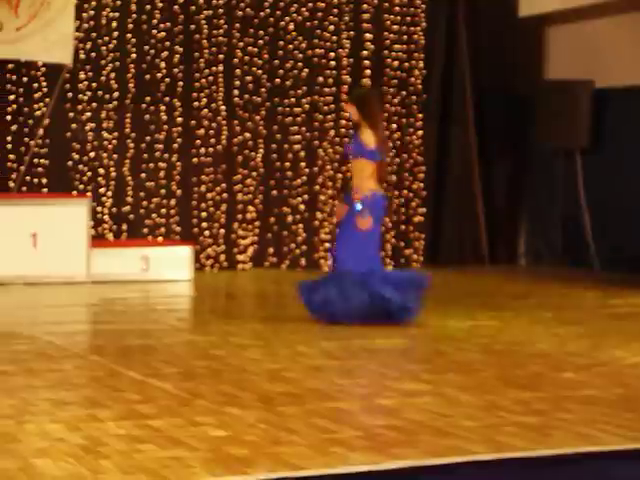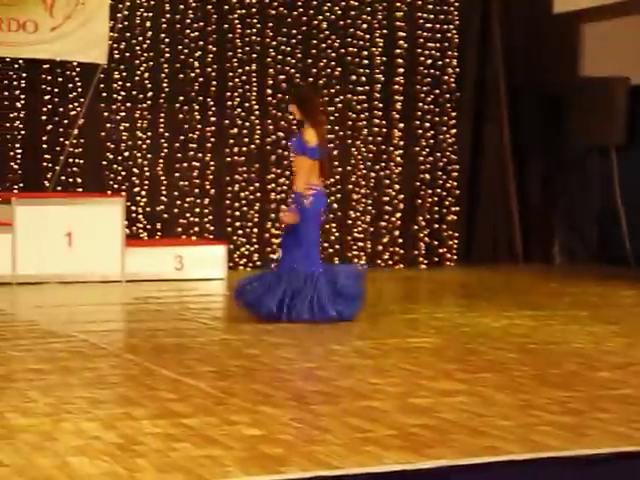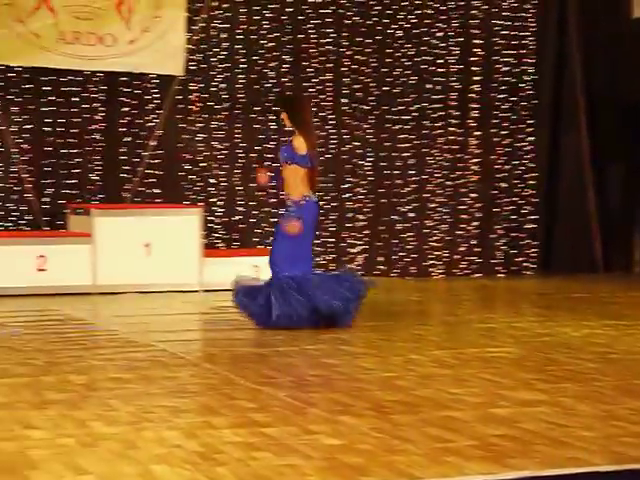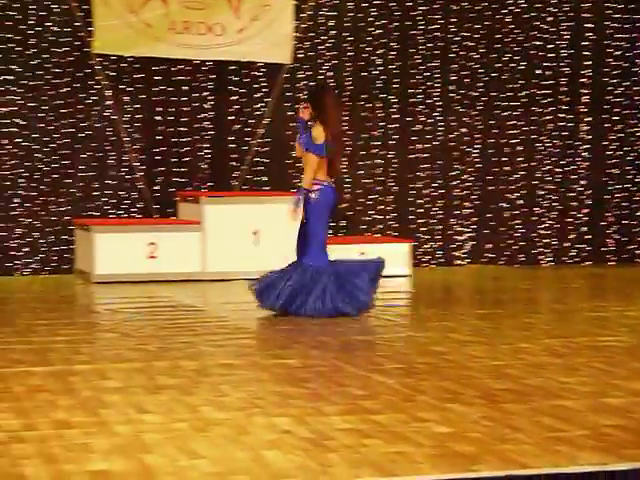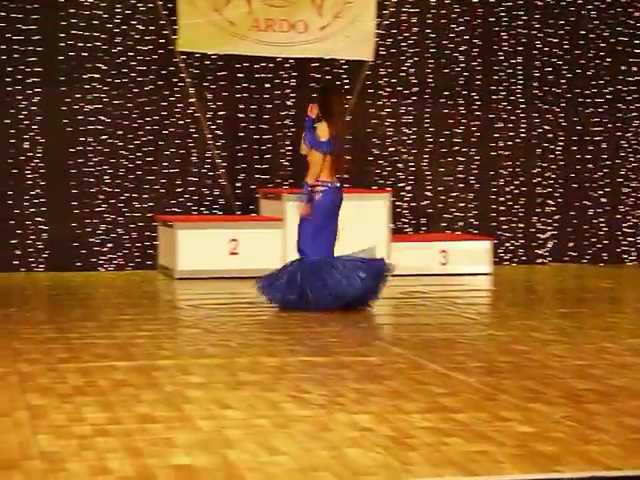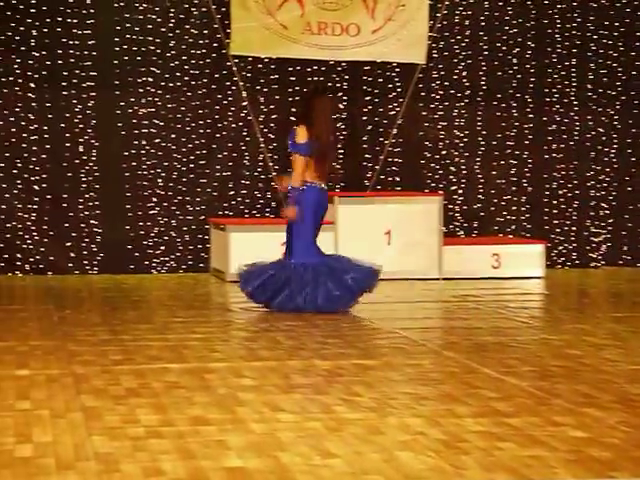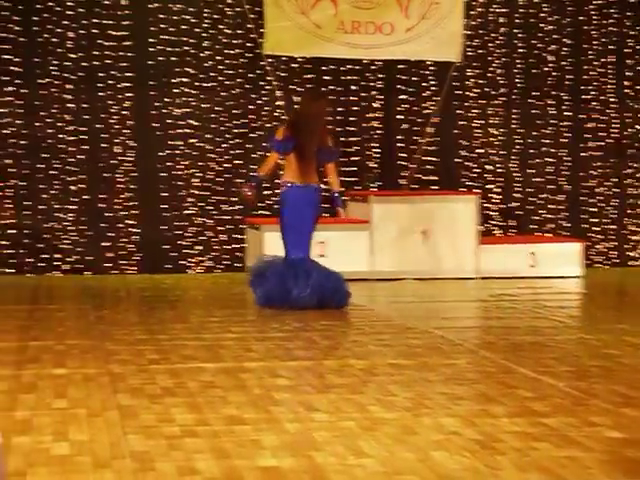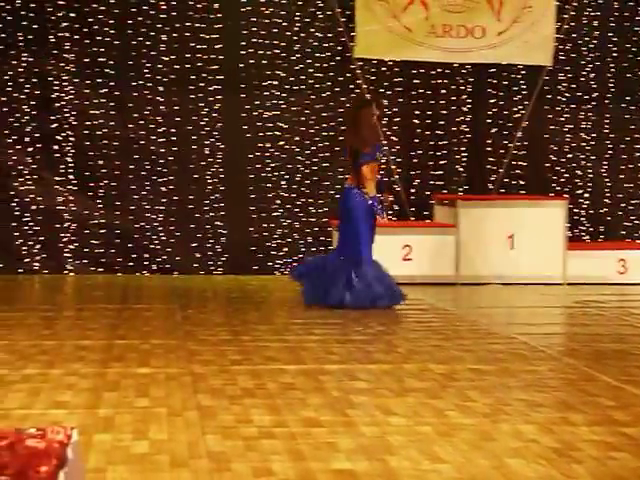
dt=0.5s
person 1, frame 1
left shoulder: (366, 134)
right shoulder: (365, 134)
left elbow: (367, 175)
left wrist: (362, 211)
right wrist: (346, 202)
left hip: (367, 201)
right hip: (364, 200)
left knee: (347, 255)
right knee: (364, 257)
person 1, frame 2
left shoulder: (308, 132)
right shoulder: (311, 132)
left elbow: (305, 173)
left wrist: (292, 207)
left hip: (308, 198)
right hip: (309, 197)
left knee: (306, 255)
right knee: (292, 252)
left ankle: (317, 307)
person 1, frame 3
left shoulder: (298, 140)
right shoulder: (300, 140)
left elbow: (296, 181)
left wrist: (291, 215)
right wrist: (270, 179)
left hip: (299, 207)
right hip: (301, 206)
left knee: (281, 260)
right knee: (298, 263)
right ankle: (307, 313)
person 1, frame 4
left shoulder: (319, 129)
right shoulder: (323, 129)
left elbow: (313, 168)
right elbow: (299, 152)
left wrist: (298, 200)
right wrist: (302, 121)
left hip: (317, 192)
right hip: (321, 192)
left knee: (314, 250)
right knee: (309, 248)
left ankle: (321, 301)
person 1, frame 5
left shoulder: (322, 127)
right shoulder: (332, 129)
left elbow: (316, 165)
right elbow: (305, 149)
left wrist: (304, 196)
right wrist: (309, 119)
left hip: (321, 191)
right hip: (331, 191)
left knee: (309, 245)
right knee: (321, 247)
left ankle: (359, 278)
right ankle: (324, 294)
person 1, frame 6
left shoulder: (302, 131)
right shoulder: (326, 134)
left elbow: (299, 167)
left wrist: (291, 200)
right wrist: (289, 180)
left hip: (303, 192)
right hip: (321, 193)
left knee: (298, 247)
right knee: (307, 245)
left ankle: (299, 297)
person 1, frame 7
left shoulder: (286, 131)
right shoulder: (324, 138)
left elbow: (271, 161)
right elbow: (331, 172)
left wrist: (253, 183)
right wrist: (338, 202)
left hip: (290, 192)
right hip: (312, 193)
left knee: (294, 246)
right knee: (301, 244)
left ankle: (315, 288)
right ankle: (301, 291)
person 1, frame 8
left shoulder: (358, 138)
right shoulder: (366, 142)
right elbow: (368, 178)
right wrist: (378, 209)
left hip: (351, 195)
right hip: (359, 197)
left knee: (347, 247)
right knee: (362, 249)
right ankle: (363, 295)
